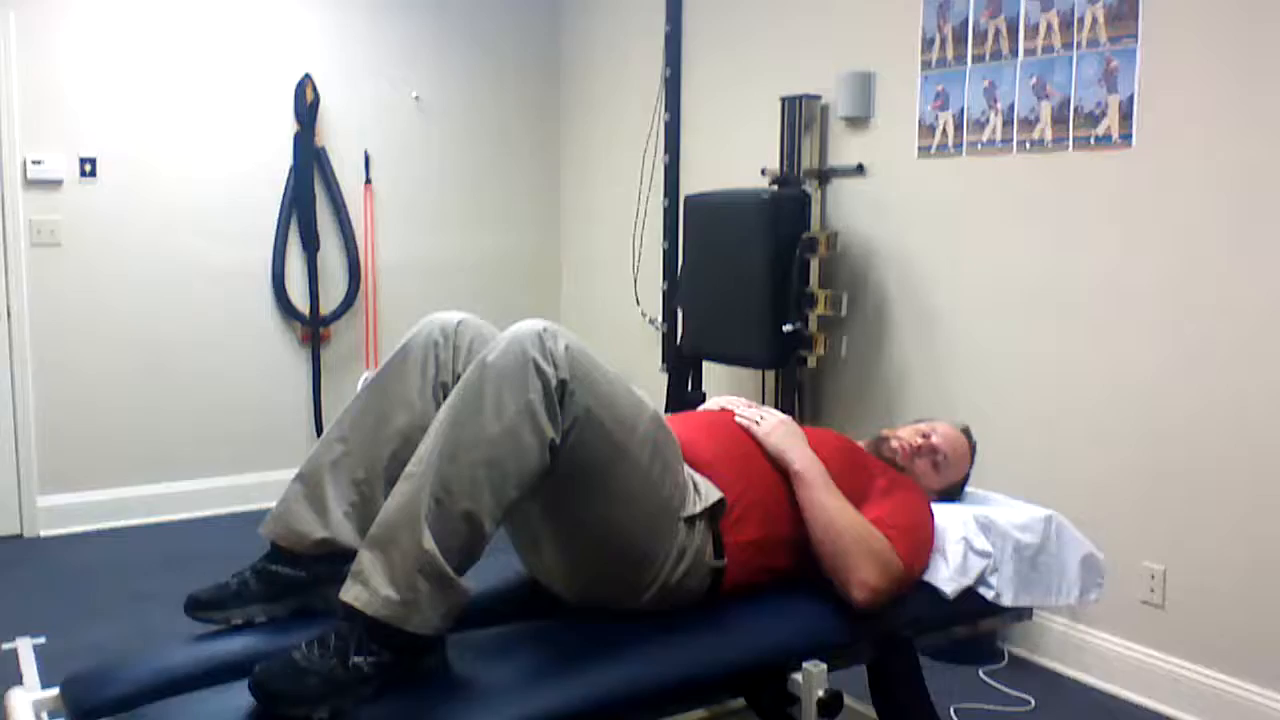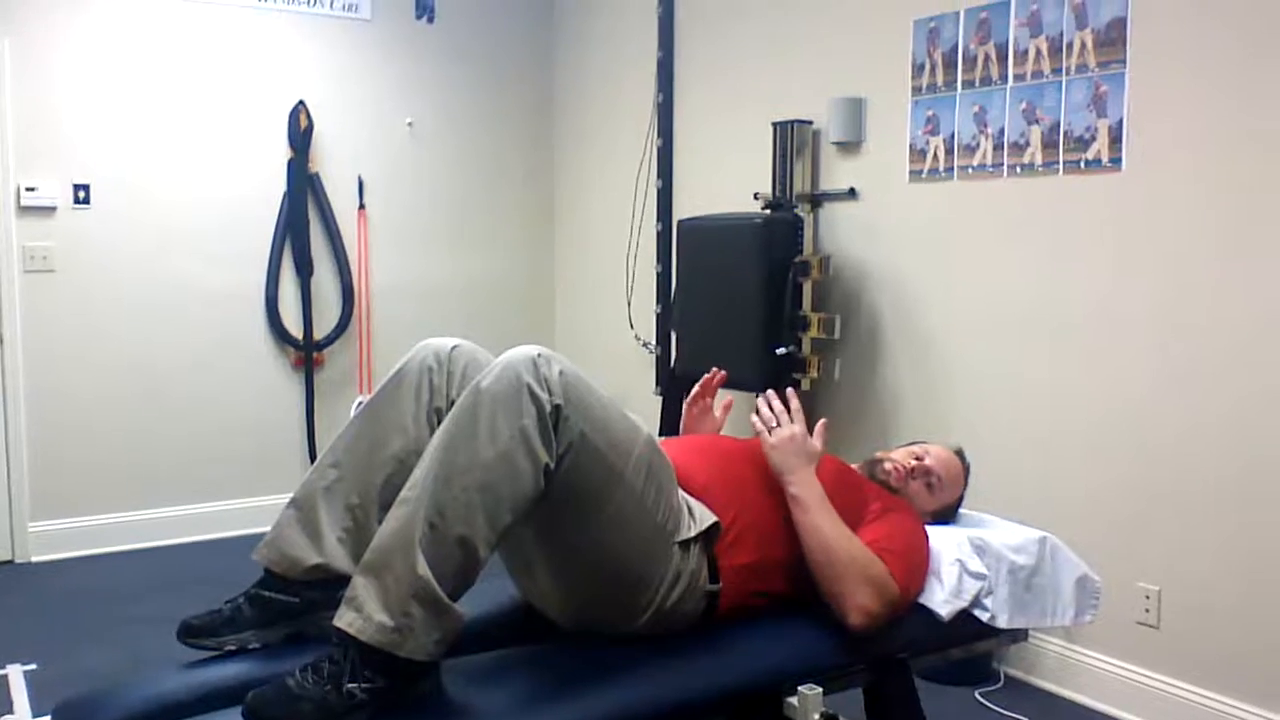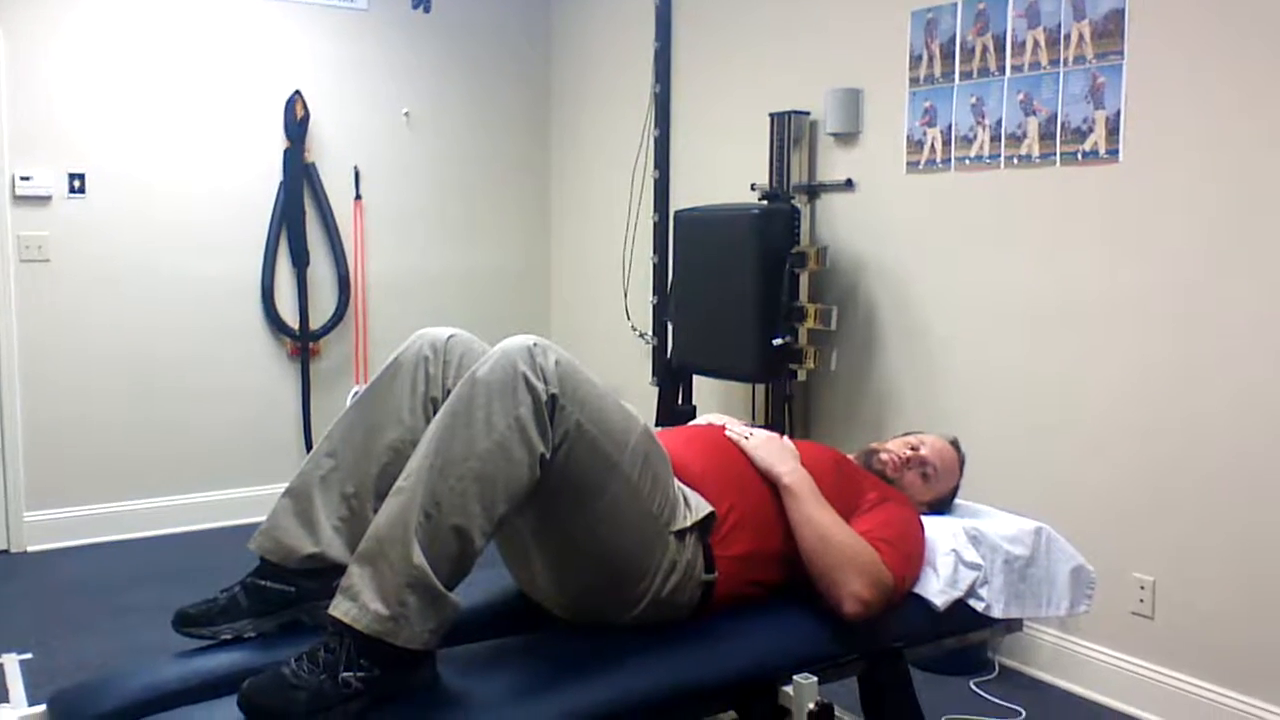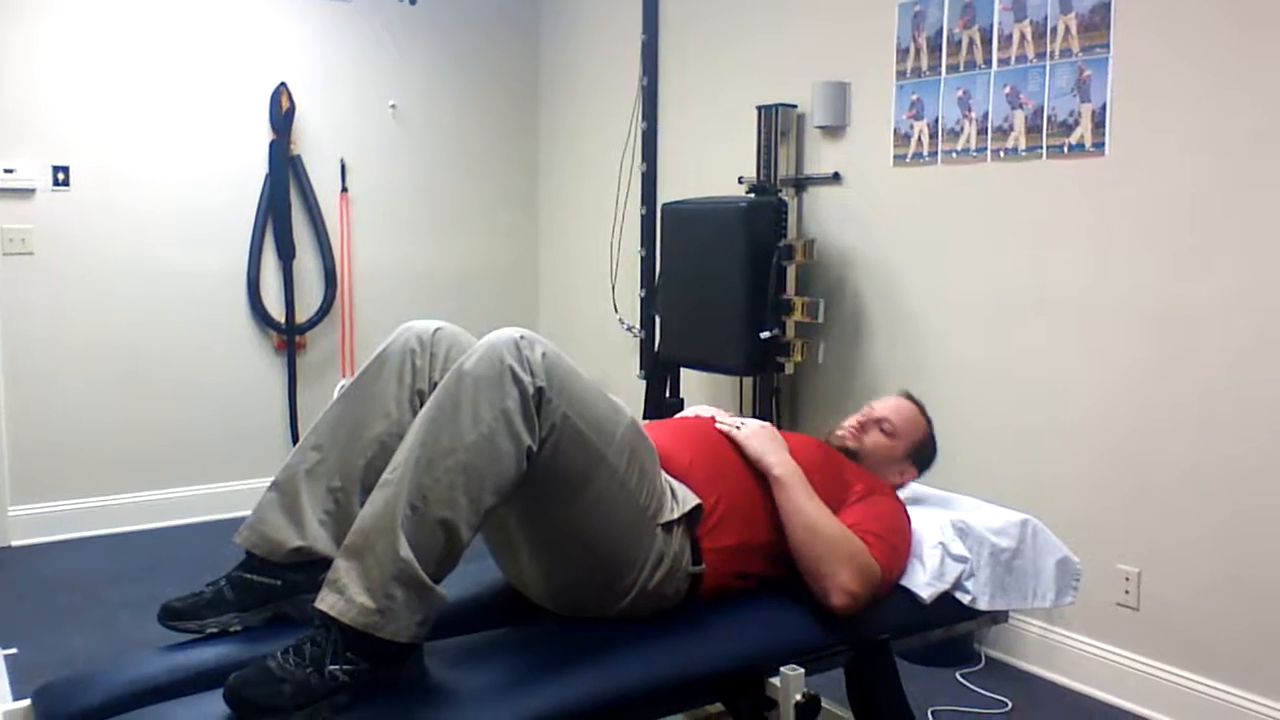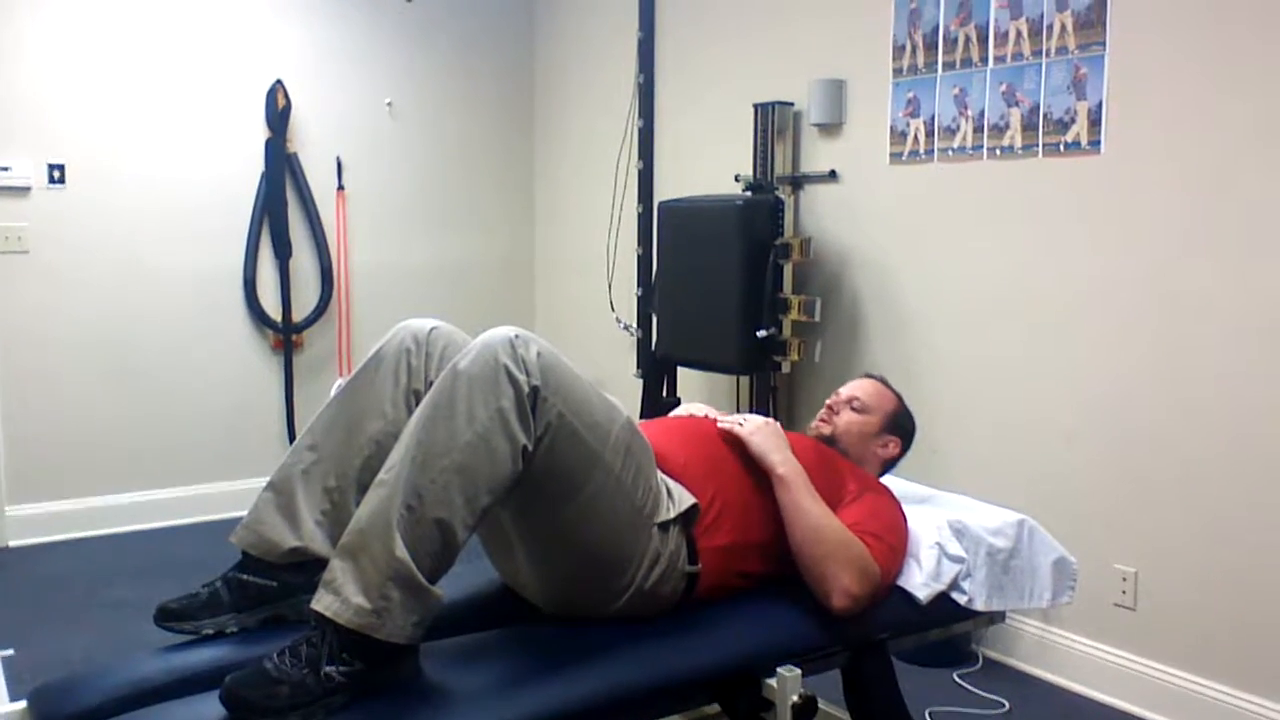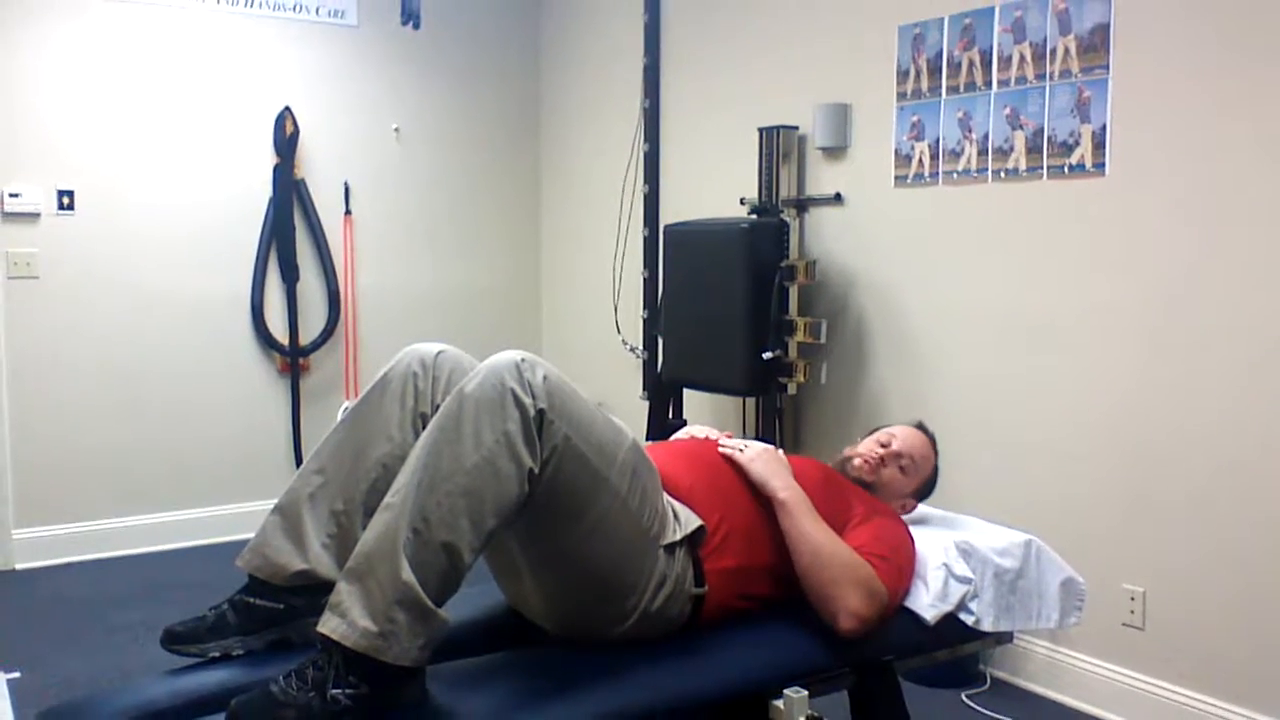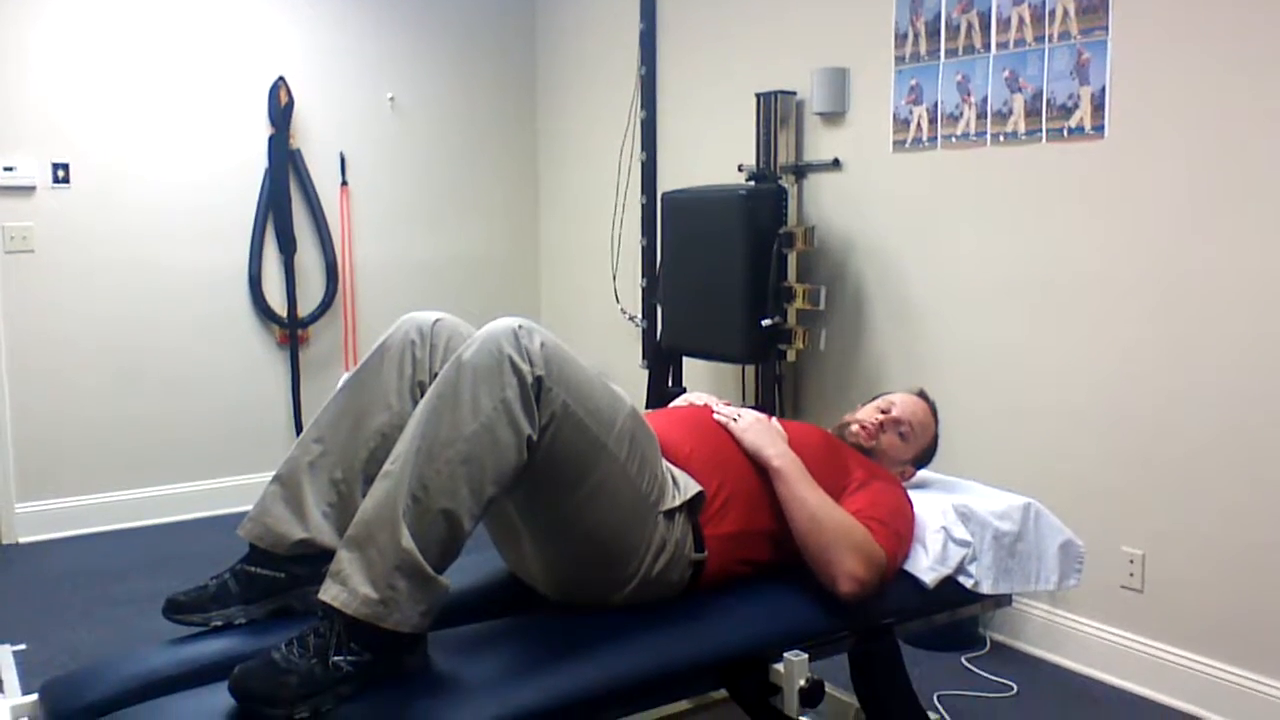
dt=0.5s
person 1, frame 1
left shoulder: (901, 504)
right shoulder: (807, 445)
left elbow: (863, 581)
left wrist: (796, 455)
right wrist: (706, 425)
left hip: (679, 533)
right hip: (583, 522)
left knee: (537, 351)
right knee: (451, 338)
left ankle: (390, 623)
right ankle: (310, 557)
person 1, frame 2
left shoulder: (893, 524)
right shoulder: (812, 468)
left elbow: (861, 606)
left wrist: (800, 476)
right wrist: (692, 444)
left hip: (670, 559)
right hip: (574, 545)
left knee: (532, 376)
right knee: (445, 364)
left ankle: (385, 650)
right ankle: (302, 583)
person 1, frame 3
left shoulder: (891, 519)
right shoulder: (788, 455)
left elbow: (854, 594)
left wrist: (787, 473)
right wrist: (705, 435)
left hip: (668, 549)
right hip: (570, 536)
left knee: (527, 367)
right knee: (441, 353)
left ankle: (381, 638)
right ankle: (298, 572)
person 1, frame 4
left shoulder: (874, 504)
right shoulder: (775, 444)
left elbow: (843, 587)
left wrist: (778, 462)
right wrist: (693, 426)
left hip: (656, 541)
right hip: (553, 530)
left knee: (515, 360)
right knee: (427, 345)
left ankle: (368, 631)
right ankle: (286, 564)
person 1, frame 5
left shoulder: (867, 500)
right shoulder: (762, 441)
left elbow: (844, 589)
left wrist: (781, 461)
right wrist: (673, 424)
left hip: (656, 538)
right hip: (551, 531)
left knee: (509, 355)
right knee: (424, 344)
left ankle: (363, 632)
right ankle: (281, 567)
person 1, frame 6
left shoulder: (877, 526)
right shoulder: (772, 462)
left elbow: (850, 609)
left wrist: (783, 486)
right wrist: (679, 445)
left hip: (658, 564)
right hip: (555, 548)
left knee: (516, 382)
right knee: (429, 370)
left ankle: (368, 656)
right ankle: (287, 588)
person 1, frame 7
left shoulder: (879, 492)
right shoulder: (768, 430)
left elbow: (849, 573)
left wrist: (776, 455)
right wrist: (686, 411)
left hip: (658, 527)
right hip: (556, 516)
left knee: (514, 349)
right knee: (428, 338)
left ankle: (371, 622)
right ankle: (289, 556)
